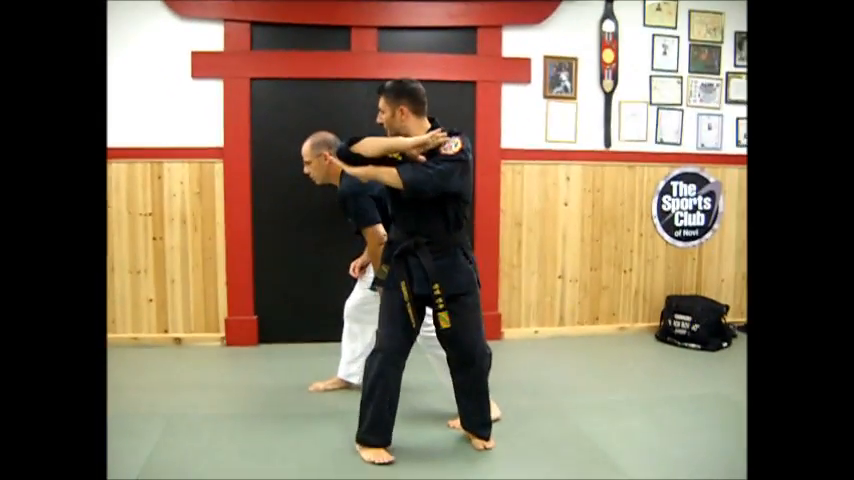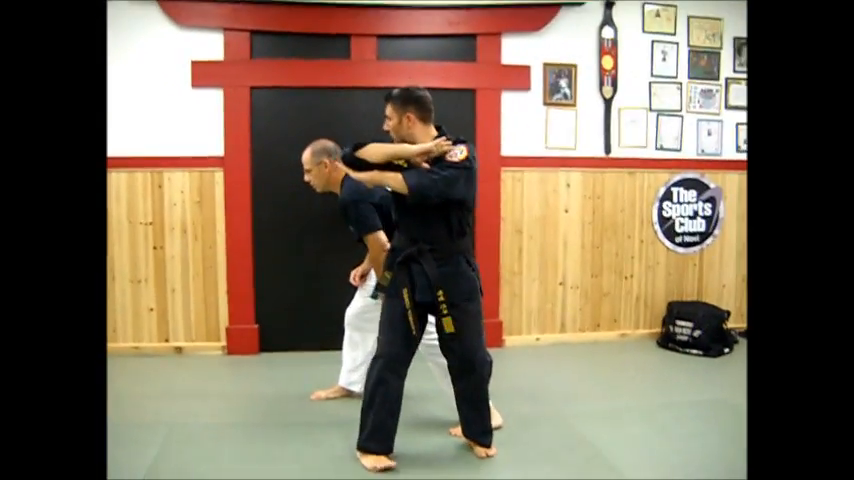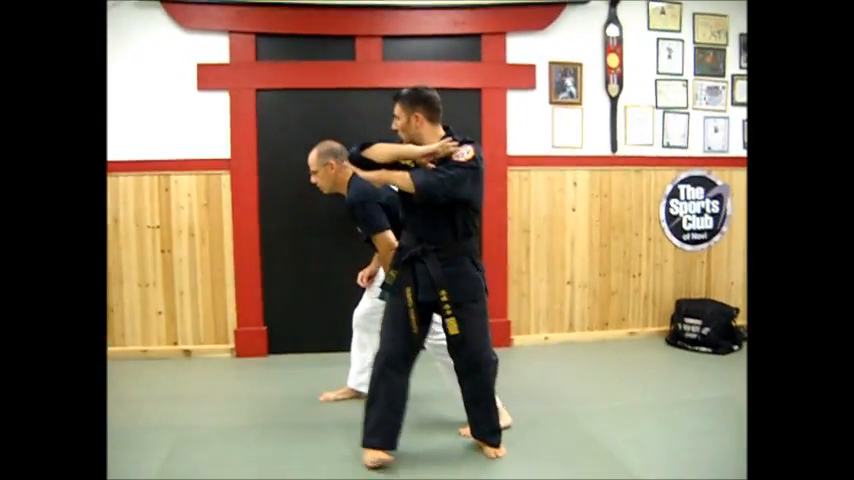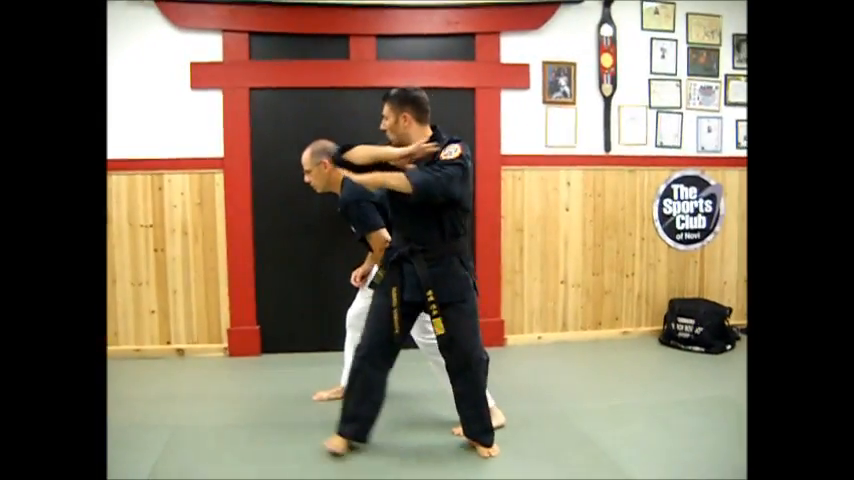
dt=0.1s
person 1, frame 1
left shoulder: (453, 145)
right shoulder: (397, 143)
left elbow: (423, 181)
right elbow: (349, 151)
left wrist: (368, 172)
right wrist: (406, 144)
left hip: (450, 261)
right hip: (404, 261)
left knee: (470, 350)
right knee: (388, 351)
left ankle: (477, 426)
right ankle: (371, 438)
person 1, frame 2
left shoulder: (459, 153)
right shoulder: (403, 151)
left elbow: (427, 186)
right elbow: (354, 156)
left wrist: (373, 177)
right wrist: (410, 152)
left hip: (452, 268)
right hip: (407, 268)
left knee: (470, 357)
right knee: (390, 356)
left ankle: (478, 434)
right ankle: (373, 446)
person 1, frame 3
left shoulder: (466, 152)
right shoulder: (410, 151)
left elbow: (434, 185)
right elbow: (360, 155)
left wrist: (381, 176)
right wrist: (414, 153)
left hip: (457, 268)
right hip: (413, 267)
left knee: (476, 357)
right knee: (393, 354)
left ankle: (486, 434)
right ankle: (376, 441)
person 1, frame 4
left shoulder: (450, 151)
right shoulder: (396, 152)
left elbow: (433, 183)
right elbow: (346, 156)
left wrist: (373, 178)
right wrist: (388, 155)
left hip: (447, 268)
right hip: (402, 265)
left knee: (467, 356)
right knee: (373, 348)
left ankle: (479, 433)
right ankle: (350, 430)
person 2, frame 1
left shoulder: (351, 190)
right shoulder: (355, 176)
left elbow: (379, 240)
right wrist: (366, 257)
left knee: (429, 328)
right knee: (357, 309)
right ankle: (348, 375)
person 2, frame 2
left shoulder: (352, 197)
right shoulder: (357, 183)
left elbow: (381, 248)
right wrist: (367, 265)
left knee: (430, 336)
right knee: (357, 316)
right ankle: (350, 384)
person 2, frame 3
left shoulder: (359, 198)
right shoulder: (363, 184)
left elbow: (389, 247)
right wrist: (374, 266)
left knee: (437, 336)
right knee: (365, 317)
left ankle: (493, 410)
right ankle: (358, 385)
person 2, frame 4
left shoulder: (353, 196)
right shoulder: (356, 185)
left elbow: (384, 244)
right wrist: (368, 266)
left knee: (430, 336)
right knee: (359, 317)
left ankle: (487, 410)
right ankle: (351, 384)
